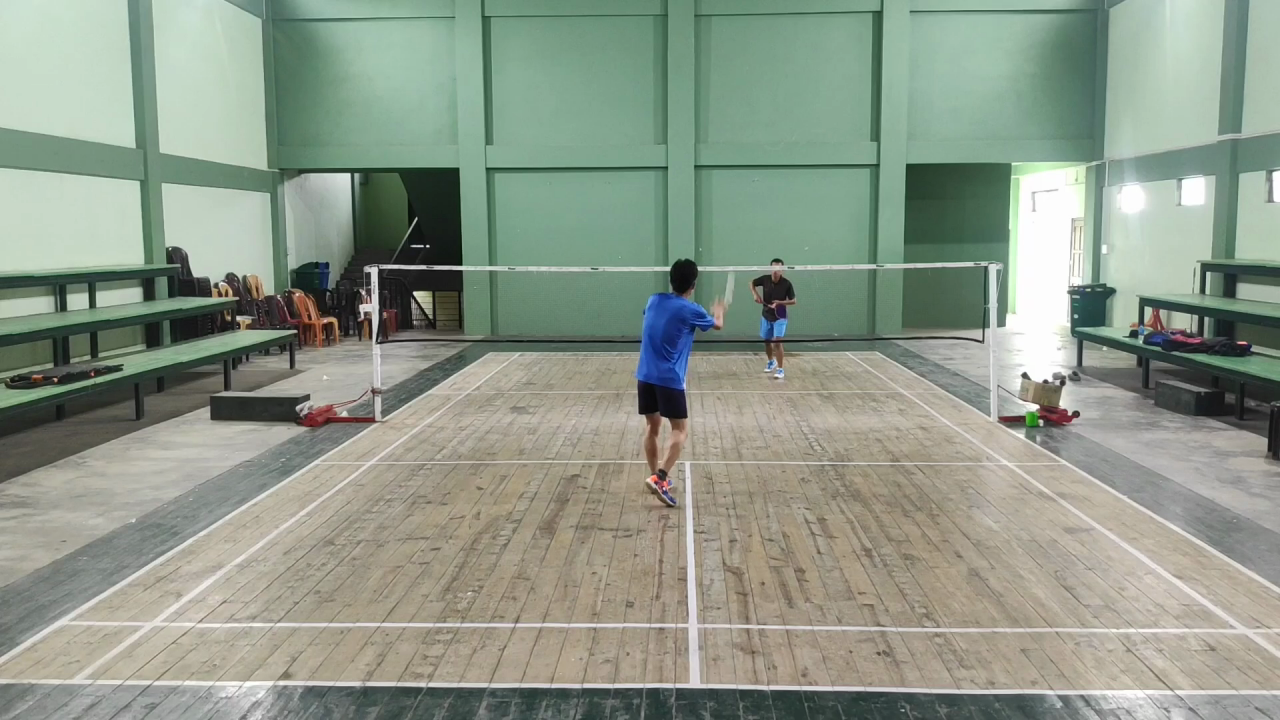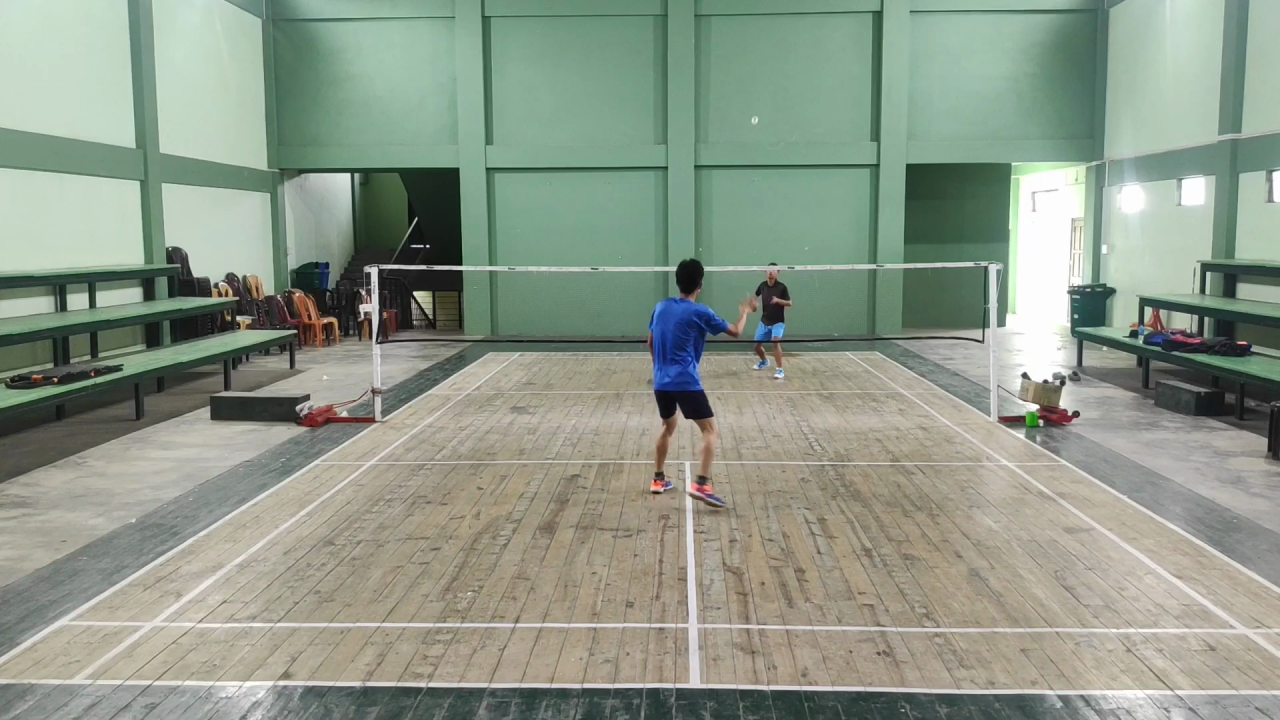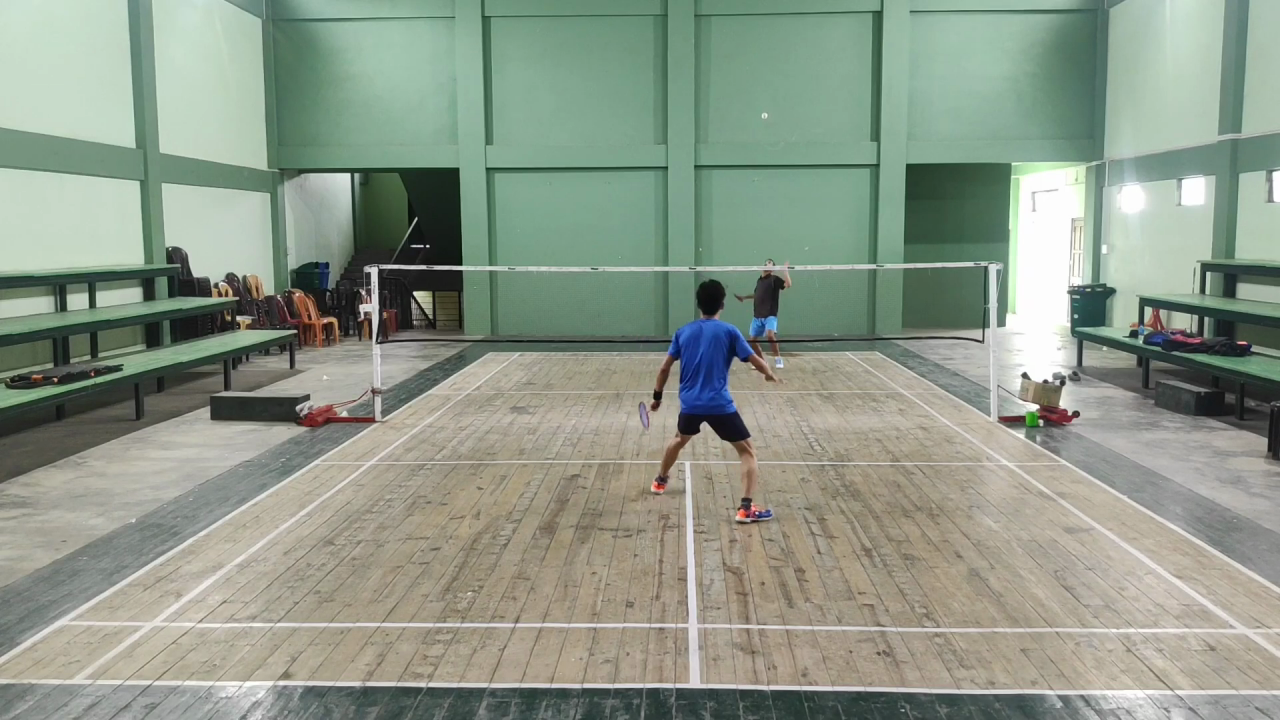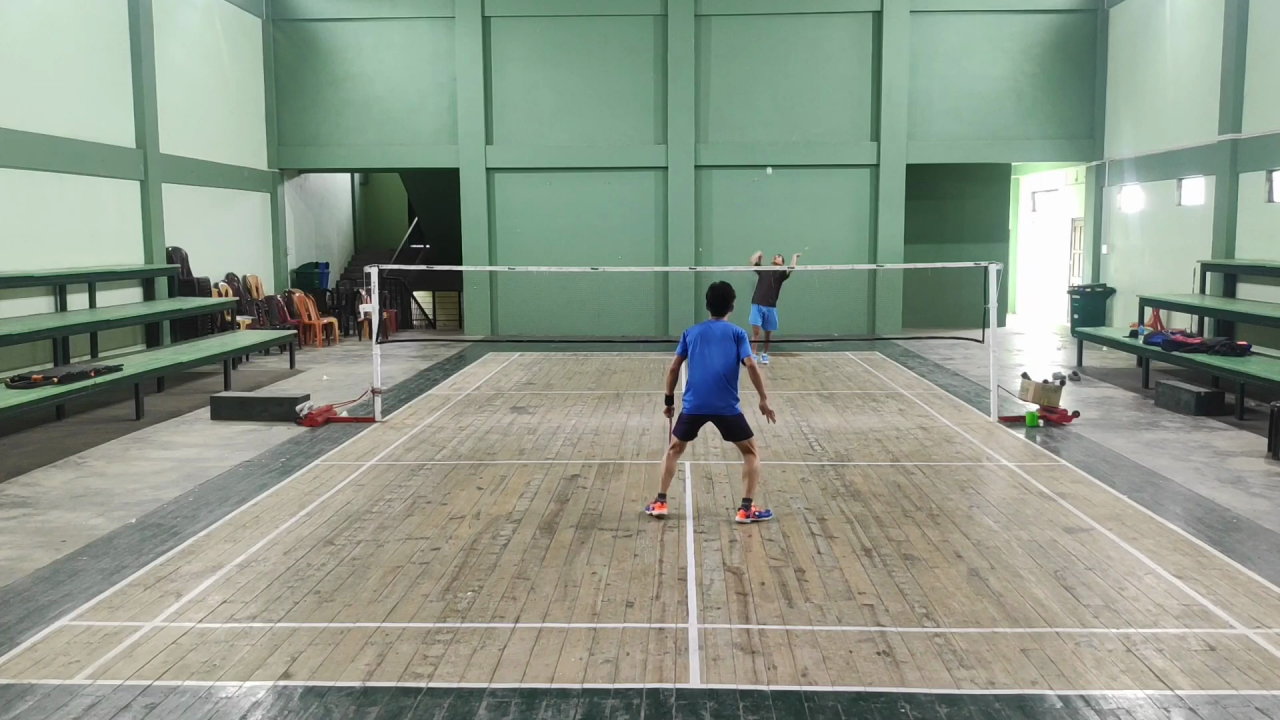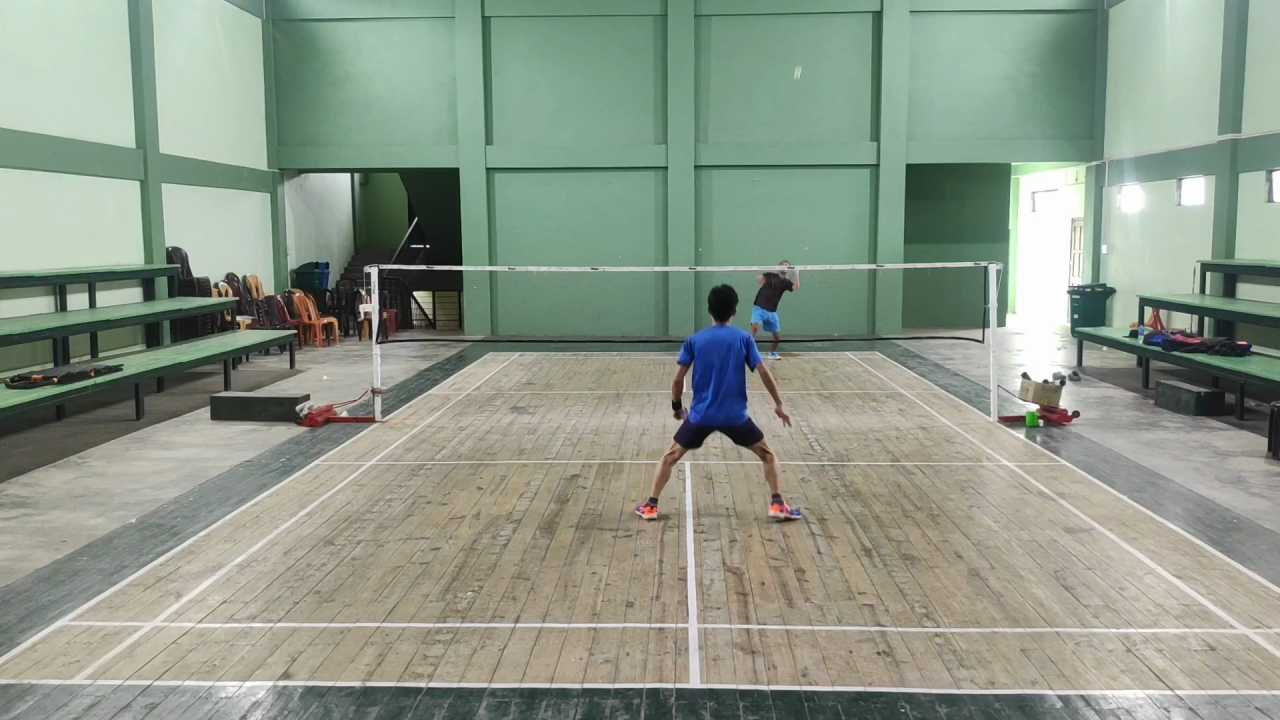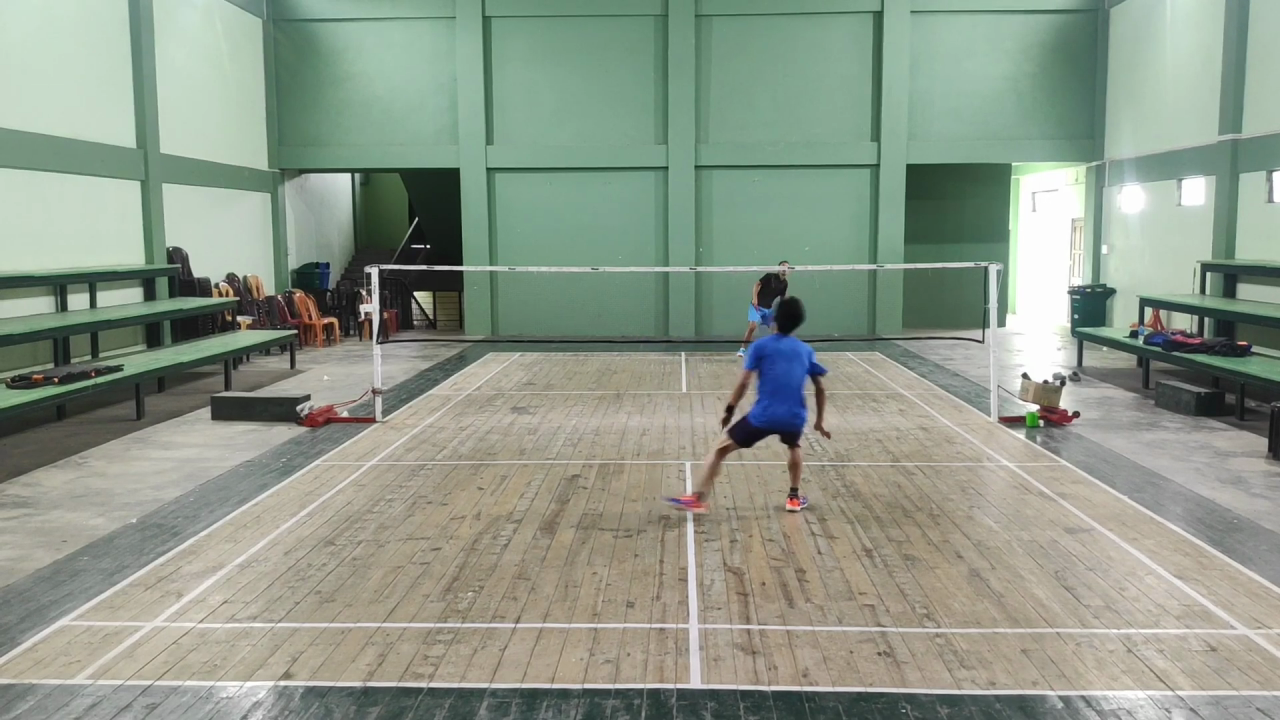
dt=0.3s
person 1, frame 1
left shoulder: (654, 301)
right shoulder: (692, 311)
right elbow: (718, 324)
right wrist: (719, 309)
left hip: (645, 376)
right hip: (669, 379)
left knee: (653, 426)
right knee: (680, 430)
left ankle: (658, 476)
right ankle: (660, 478)
person 1, frame 2
left shoulder: (661, 307)
right shoulder: (700, 312)
left elbow: (650, 342)
right elbow: (735, 332)
right wrist: (745, 311)
left hip: (661, 381)
right hip: (686, 382)
left knee: (668, 427)
right knee: (709, 430)
left ankle: (658, 479)
right ankle: (701, 484)
person 1, frame 3
left shoulder: (683, 332)
right shoulder: (730, 331)
left elbow: (665, 368)
right elbow: (757, 362)
left wrist: (657, 396)
right wrist: (770, 374)
left hip: (690, 404)
right hip: (720, 405)
left knee: (681, 439)
right knee: (747, 452)
left ankle: (660, 482)
right ankle: (746, 508)
person 1, frame 4
left shoulder: (691, 332)
right shoulder: (737, 333)
left elbow: (674, 369)
right elbow: (751, 365)
left wrist: (668, 401)
right wrist: (763, 400)
left hip: (693, 405)
right hip: (726, 406)
left knee: (674, 450)
right knee: (750, 452)
left ankle: (660, 502)
right ankle: (746, 508)
person 1, frame 5
left shoulder: (695, 340)
right shoulder: (745, 339)
left elbow: (678, 378)
right elbow: (764, 373)
left wrist: (676, 405)
right wrist: (779, 404)
left hip: (701, 416)
right hip: (735, 416)
left knee: (671, 456)
right knee: (767, 454)
left ankle: (651, 505)
right ankle: (777, 505)
person 1, frame 6
left shoulder: (760, 346)
right shoulder: (805, 350)
left elbow: (744, 381)
right elbow: (820, 388)
left wrist: (729, 411)
right wrist: (819, 420)
left hip: (763, 416)
right hip: (794, 418)
left knee: (718, 452)
right knee: (794, 447)
left ankle: (699, 499)
right ankle: (794, 497)
